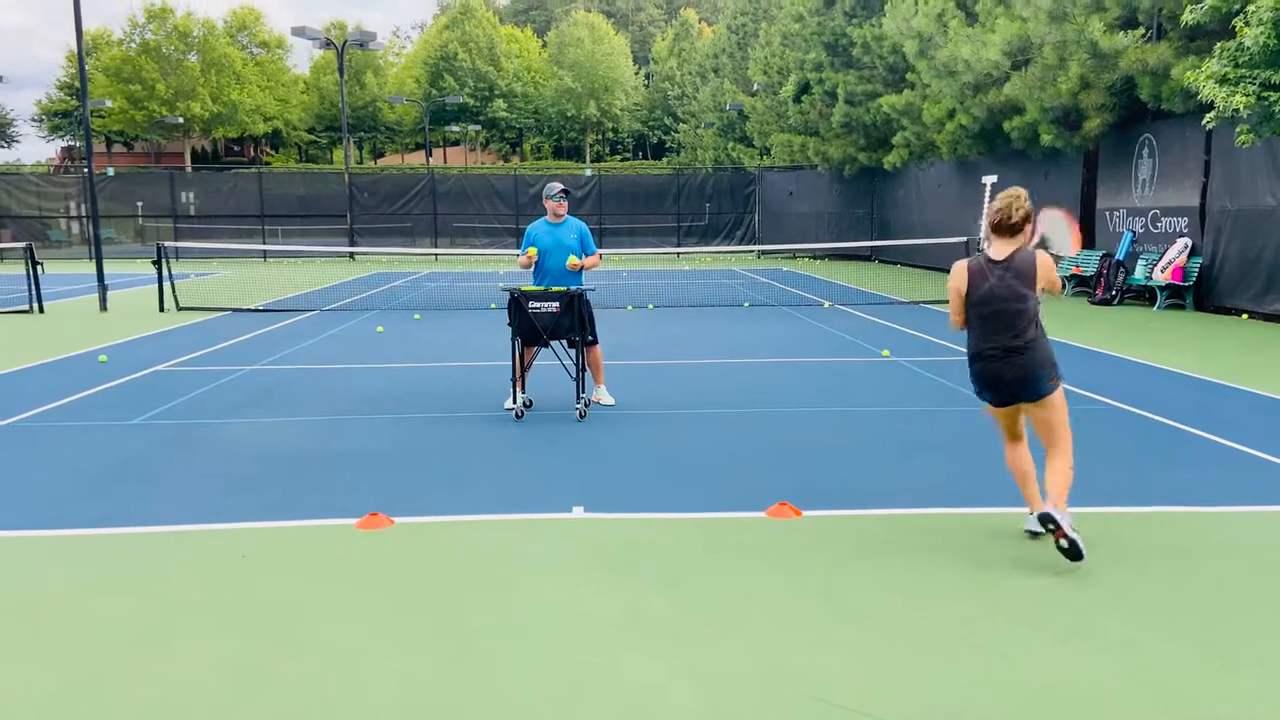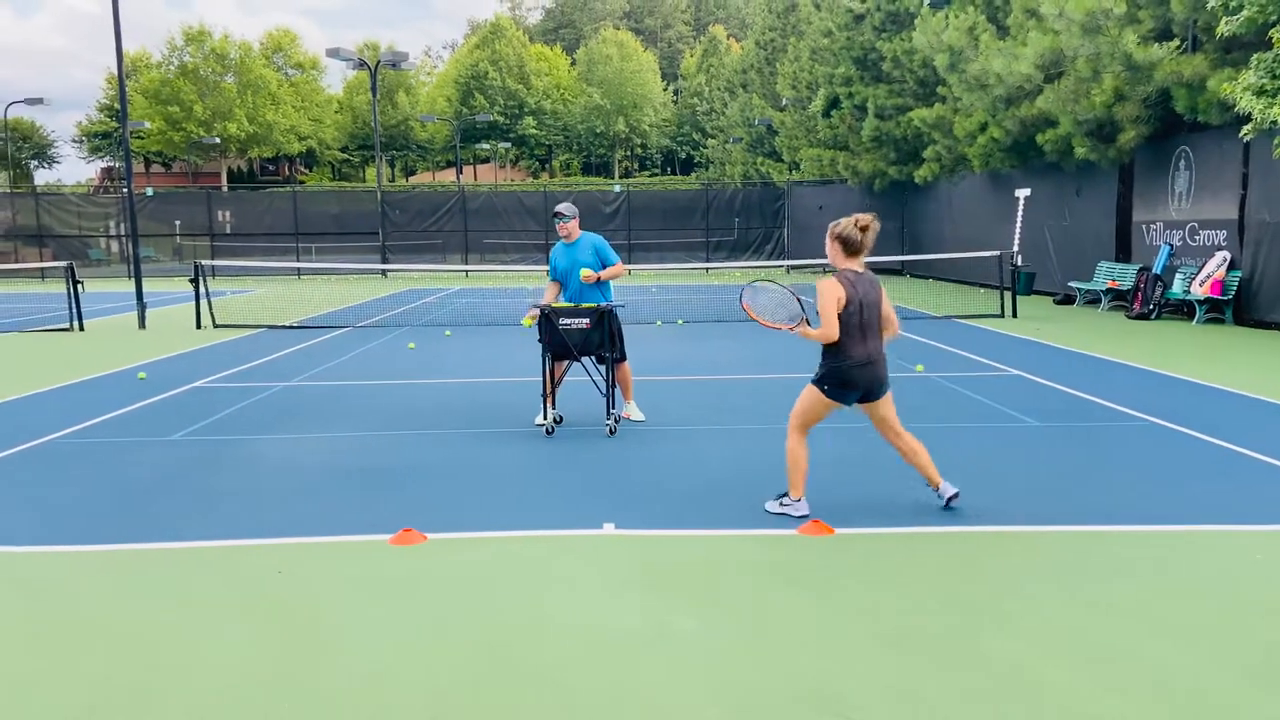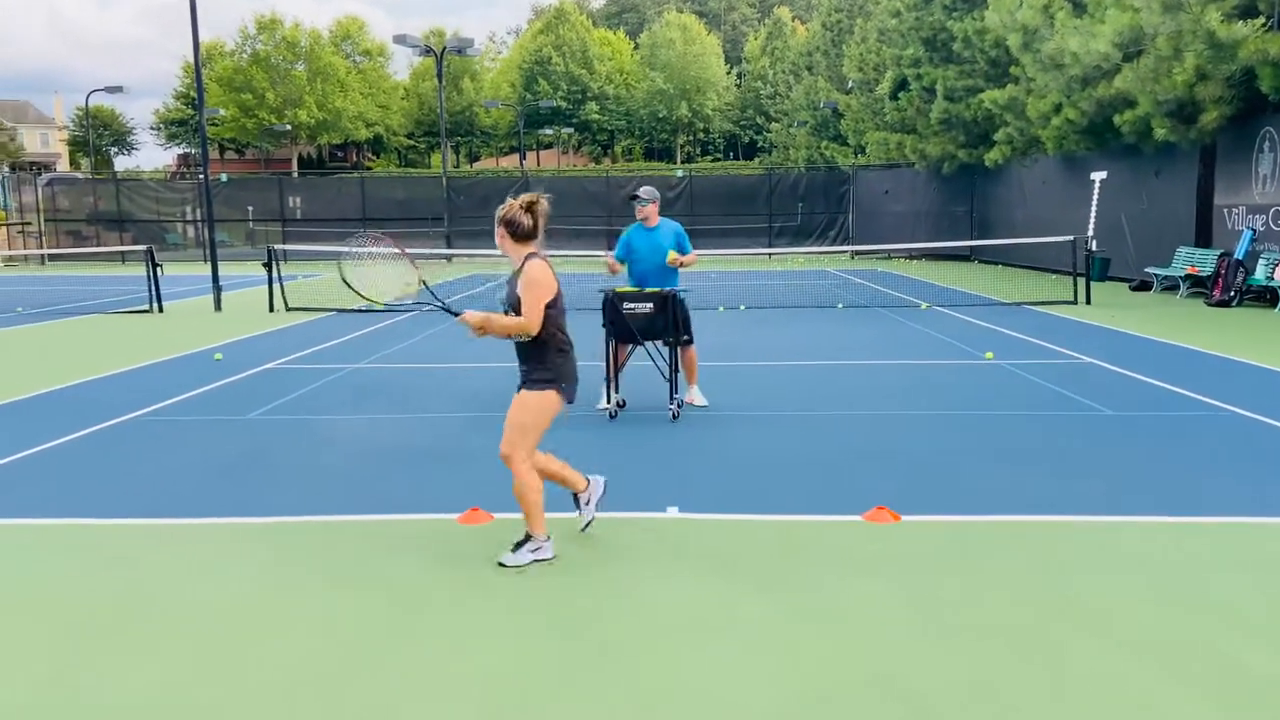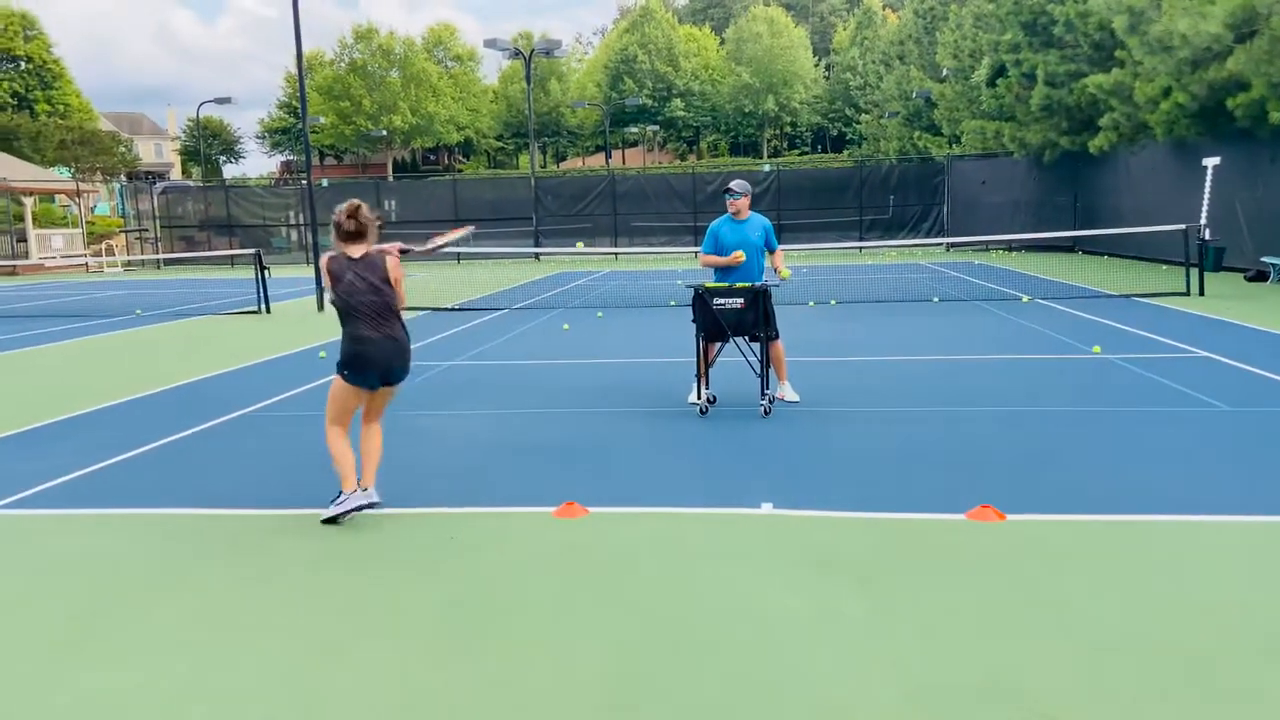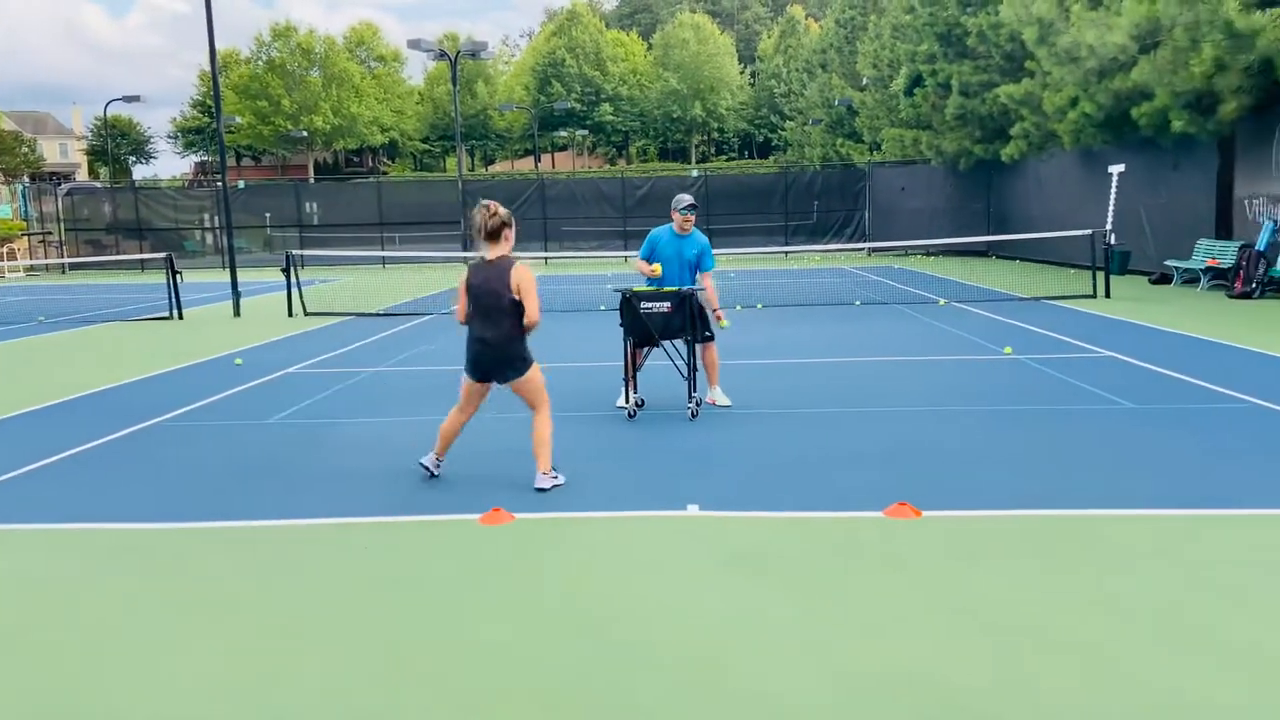
dt=1s
person 1, frame 1
left shoulder: (962, 271)
right shoulder: (1038, 262)
left elbow: (958, 323)
right elbow: (1055, 287)
left hip: (988, 373)
right hip: (1034, 368)
left knee: (1013, 439)
right knee: (1060, 450)
left ankle: (1037, 512)
right ankle: (1056, 512)
person 1, frame 2
left shoulder: (829, 285)
right shoulder: (874, 282)
left elbow: (830, 334)
right elbow: (891, 328)
left wrist: (805, 332)
left hip: (840, 375)
right hip: (874, 374)
left knee: (796, 428)
right knee: (895, 433)
left ankle: (795, 500)
right ankle: (943, 487)
person 1, frame 3
left shoulder: (535, 268)
right shoulder: (522, 270)
left elbow: (530, 325)
left wrist: (484, 319)
right wrist: (488, 325)
left hip: (550, 375)
right hip: (536, 374)
left knee: (512, 453)
right knee: (521, 454)
left ankle: (537, 539)
right ankle: (585, 486)
person 1, frame 4
left shoulder: (328, 264)
right shoulder: (389, 262)
left wrist: (379, 252)
left hip: (360, 356)
right hip: (398, 354)
left knee: (335, 427)
right knee: (372, 419)
left ankle: (351, 493)
right ankle: (367, 489)
person 1, frame 5
left shoulder: (471, 272)
right shoulder: (519, 270)
left elbow: (462, 317)
right elbow: (533, 317)
right wrist: (525, 328)
left hip: (477, 354)
right hip: (510, 355)
left knee: (465, 409)
right knee: (541, 408)
left ankle: (434, 459)
right ankle: (545, 473)
person 2, frame 1
left shoulder: (579, 227)
right shoulder: (534, 229)
left elbow: (595, 258)
right elbow: (521, 261)
left wrist: (581, 265)
right wrist: (528, 260)
left knee: (591, 343)
right knee: (527, 345)
left ankle: (599, 389)
right ankle: (518, 392)
person 2, frame 2
left shoulder: (595, 241)
right shoulder: (556, 252)
left elbow: (619, 268)
right elbow: (555, 285)
left wrist: (597, 276)
right wrist: (540, 307)
left knee: (618, 360)
right knee: (556, 359)
left ankle: (629, 405)
right ankle: (547, 408)
person 2, frame 3
left shoulder: (674, 229)
right shoulder: (629, 234)
left elbow: (692, 256)
right elbow: (616, 265)
left wrist: (681, 261)
right wrist: (612, 264)
left knee: (686, 343)
right knee: (621, 344)
left ankle: (692, 390)
right ankle: (610, 391)
person 2, frame 4
left shoulder: (763, 224)
right shoulder: (716, 226)
left elbow: (775, 251)
right elbow: (704, 258)
left wrist: (779, 267)
right wrist: (727, 261)
left knee: (772, 338)
right knee: (709, 339)
left ankle: (783, 386)
right ankle: (700, 387)
person 2, frame 5
left shoulder: (701, 241)
right shoulder: (656, 235)
left elbow: (706, 277)
right elbow: (640, 262)
left wrist: (715, 308)
right wrist: (648, 271)
left knee: (708, 341)
right knee: (638, 344)
left ankle: (714, 391)
right ankle: (629, 391)
